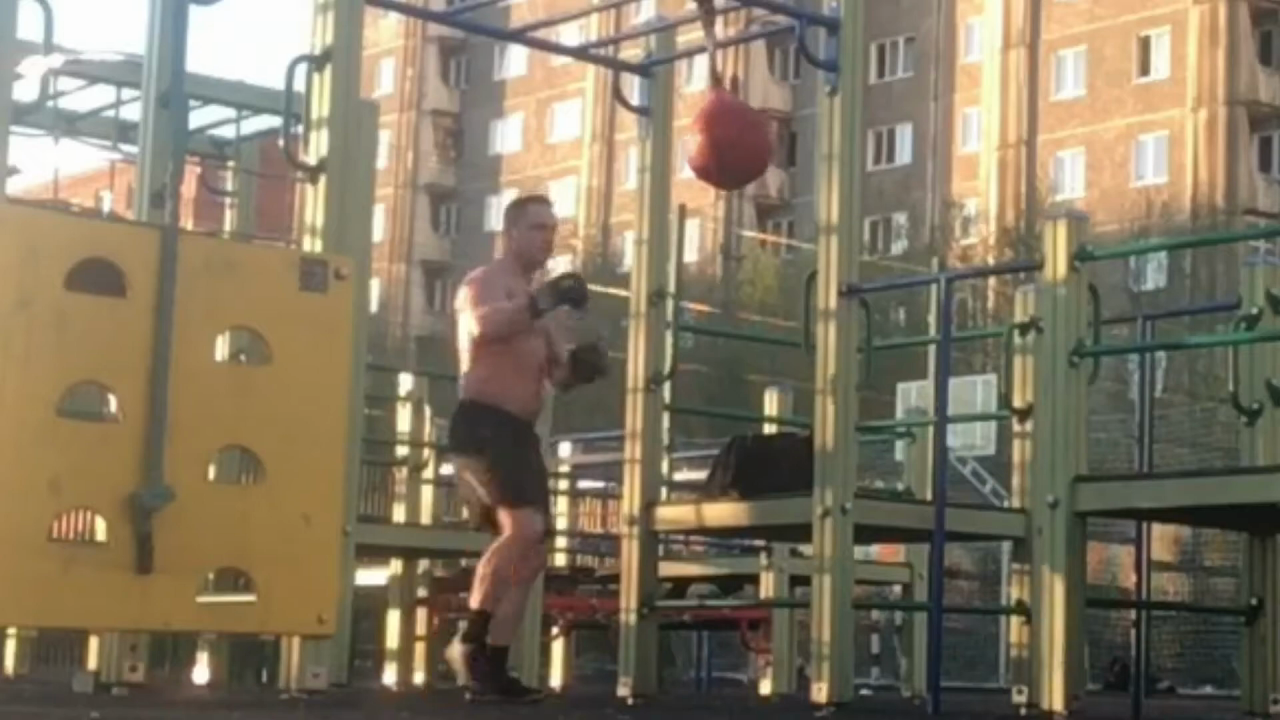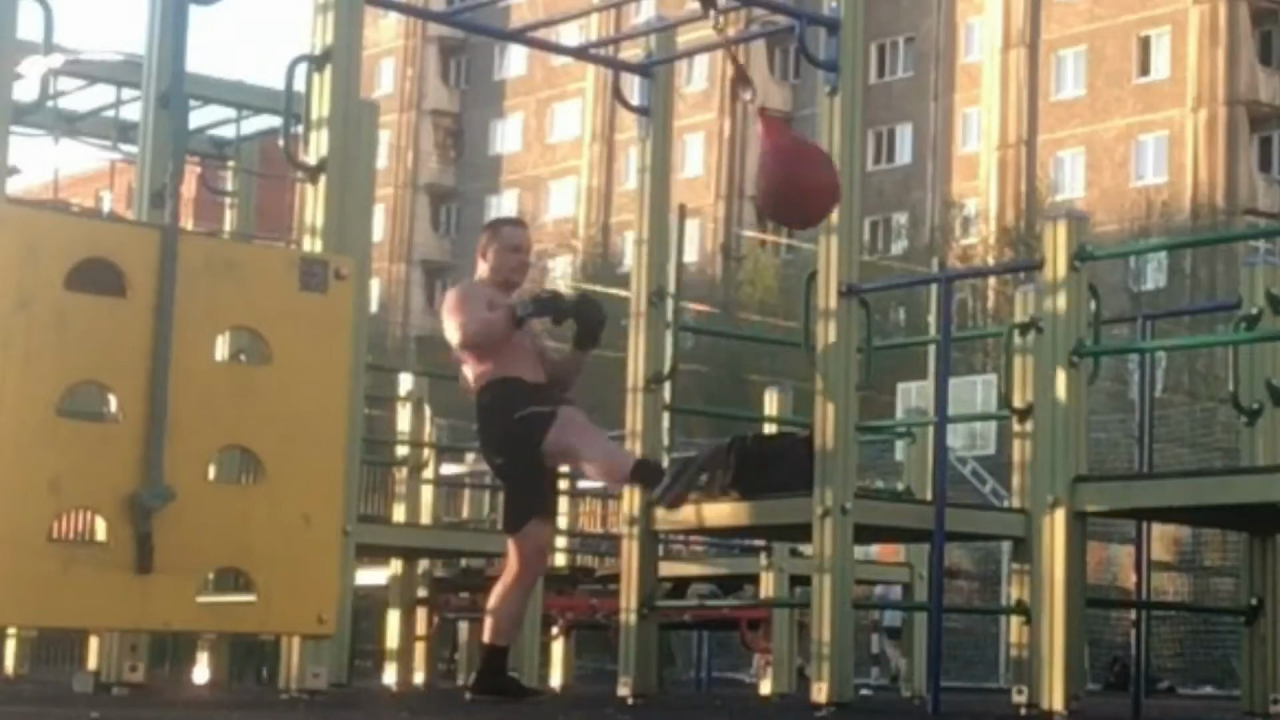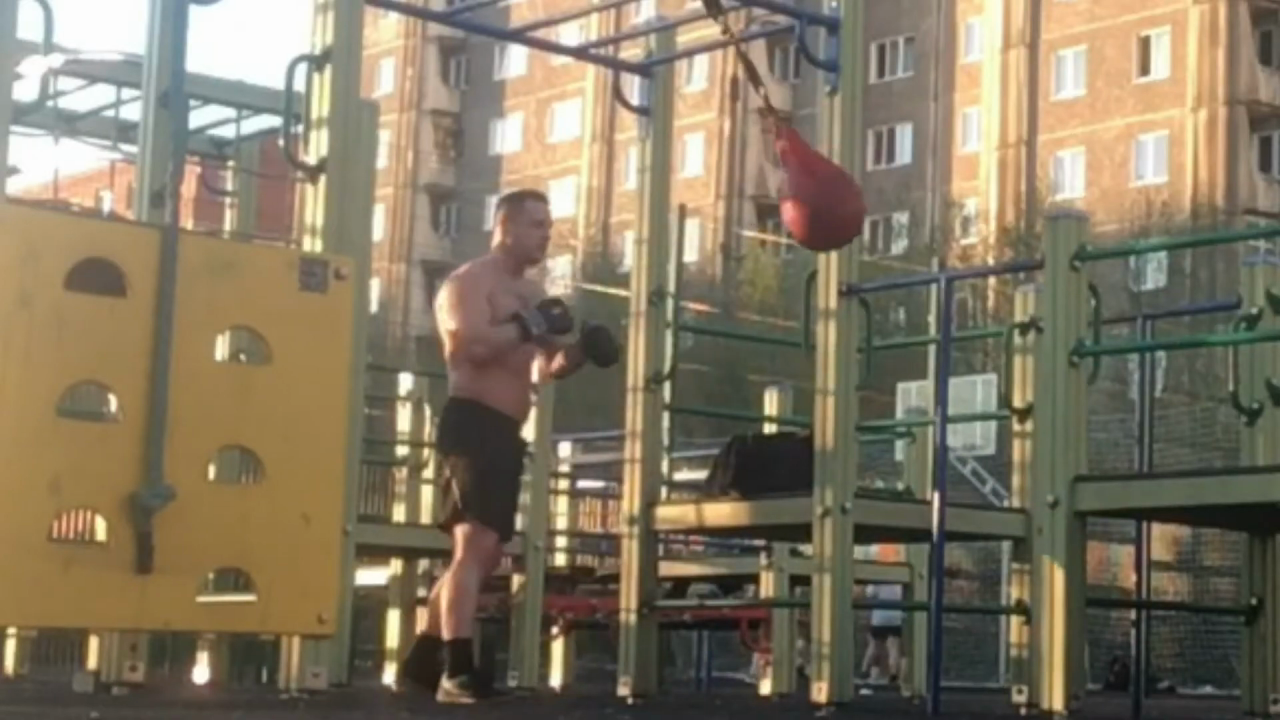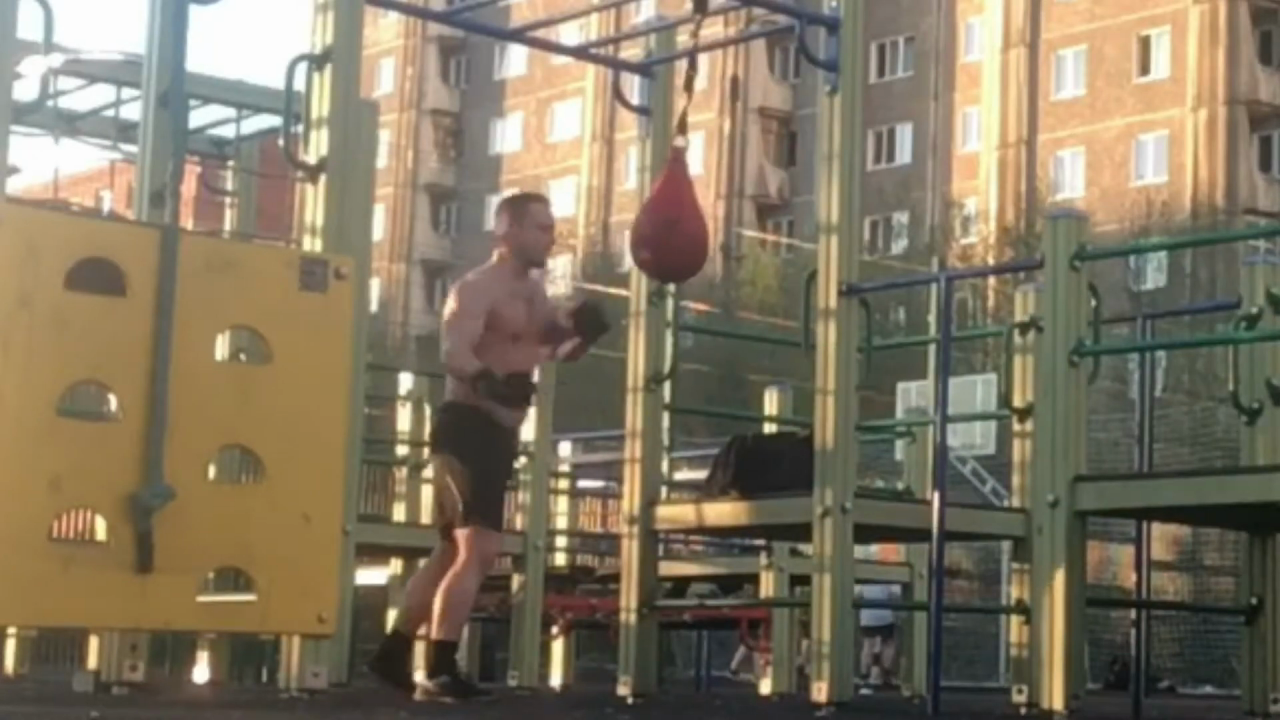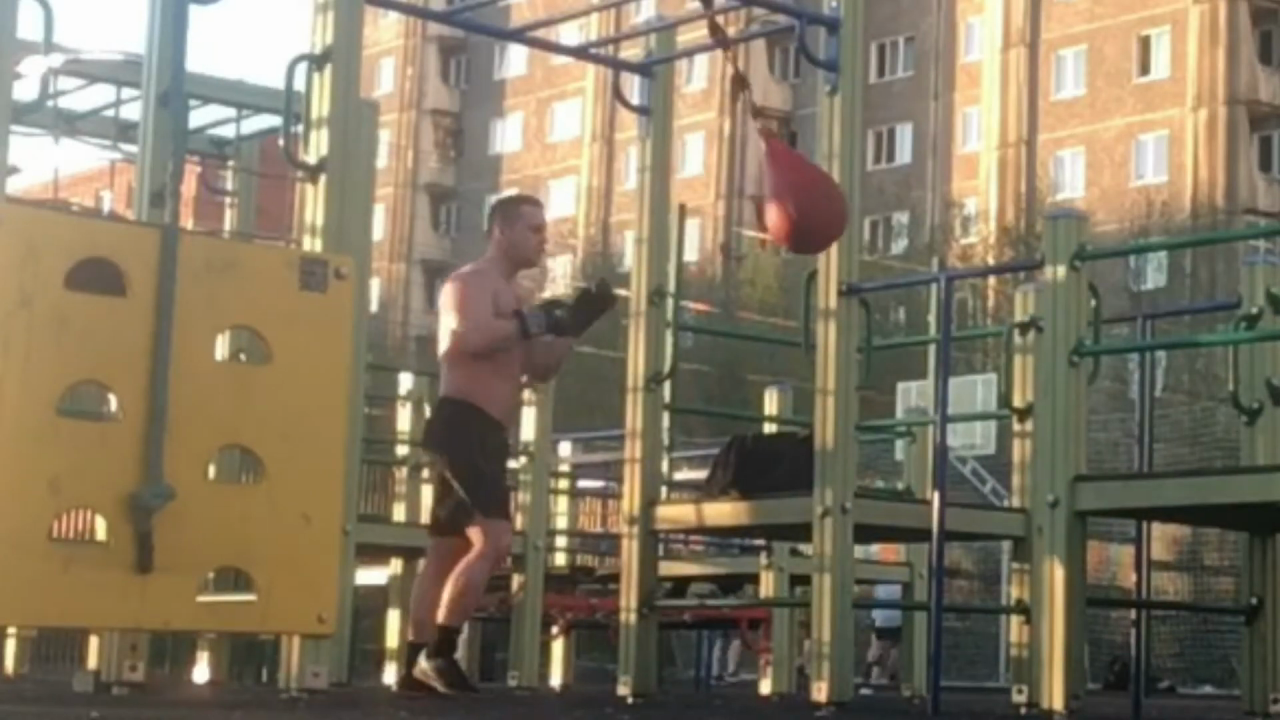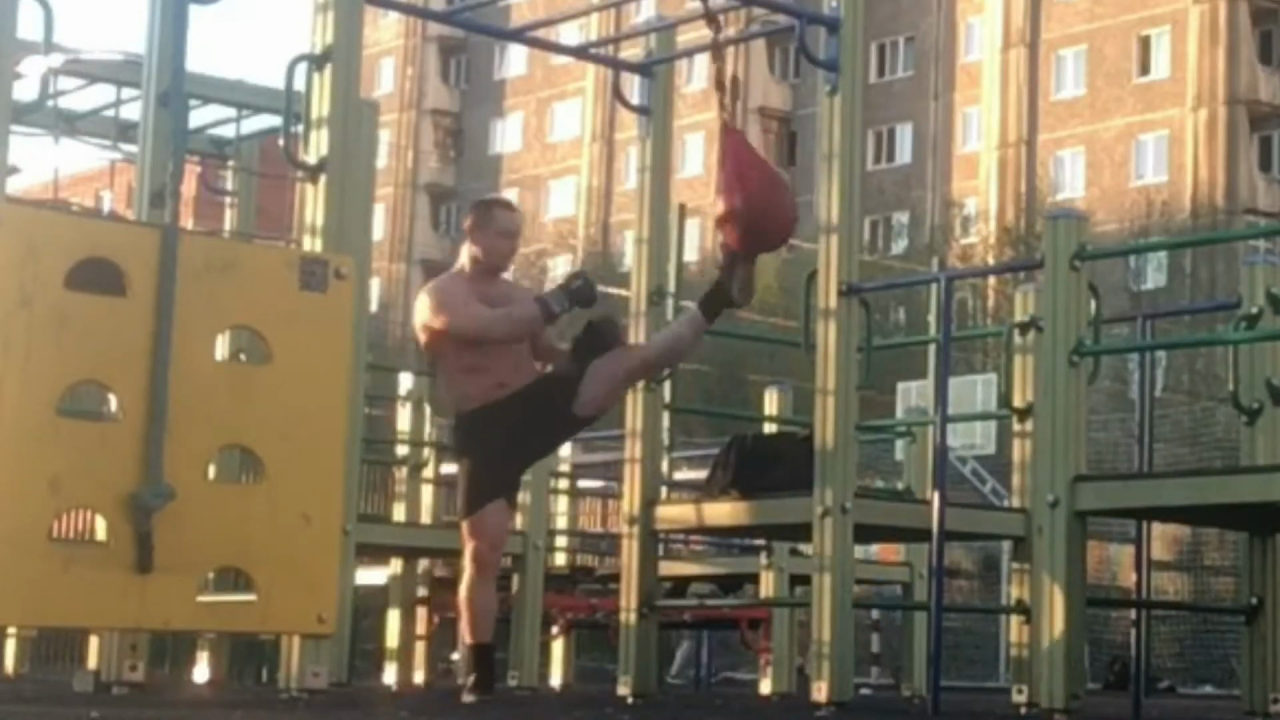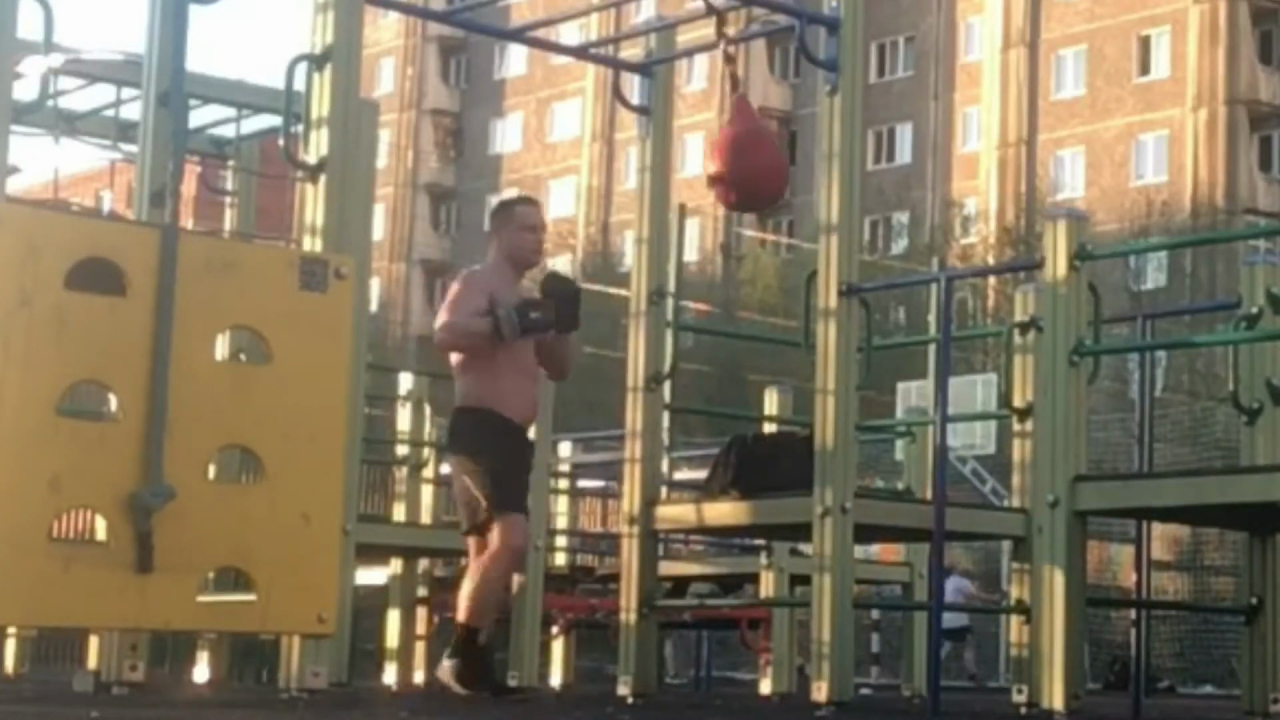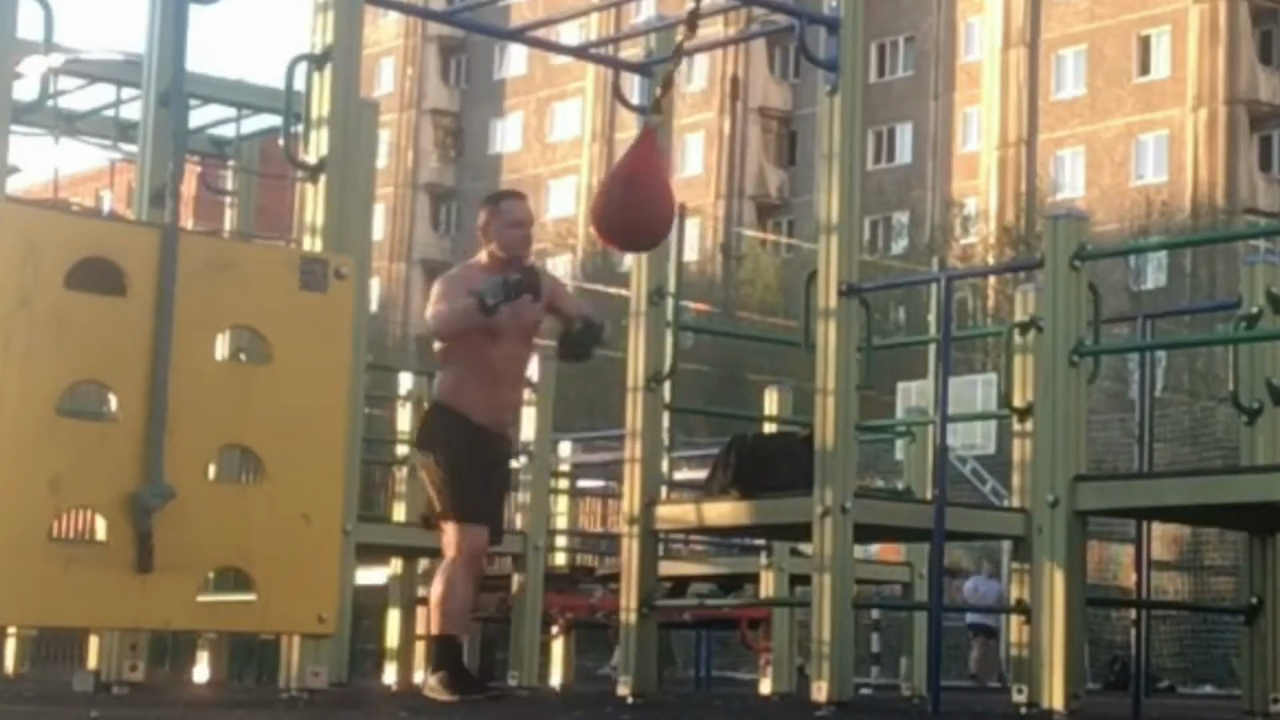
dt=0.5s
person 1, frame 1
left shoulder: (537, 300)
right shoulder: (484, 281)
left elbow: (554, 377)
right elbow: (485, 325)
left wrist: (578, 365)
right wrist: (543, 302)
left hip: (520, 434)
right hip: (482, 427)
left knee: (529, 559)
right knee: (524, 528)
left ankle: (491, 673)
right ankle: (470, 640)
person 1, frame 2
left shoulder: (518, 321)
right shoulder: (463, 295)
left elbow: (559, 379)
right elbow: (467, 338)
left wrist: (584, 340)
right wrist: (531, 310)
left hip: (523, 430)
right hip: (509, 406)
left knee: (528, 558)
right knee: (578, 428)
left ankle: (490, 673)
right ankle: (651, 479)
person 1, frame 3
left shoulder: (526, 294)
right shoulder: (470, 281)
left elbow: (543, 369)
right elbow: (473, 345)
left wrist: (579, 349)
right wrist: (530, 324)
left hip: (505, 434)
right hip: (472, 426)
left knee: (485, 554)
right knee: (473, 547)
left ankle: (423, 658)
right ankle: (457, 672)
person 1, frame 4
left shoulder: (528, 291)
right shoulder: (482, 288)
left elbow: (563, 344)
right elbow: (458, 353)
left wrist: (584, 330)
right wrist: (491, 382)
left hip: (494, 433)
right hip: (473, 429)
left knee: (453, 550)
right knee: (480, 549)
left ankle: (391, 656)
right ankle: (440, 673)
person 1, frame 5
left shoulder: (504, 294)
right shoulder: (472, 281)
left elbow: (540, 369)
right elbow: (467, 341)
left wrist: (575, 318)
right wrist: (533, 322)
left hip: (482, 434)
right hip: (463, 428)
left knee: (447, 552)
right knee: (493, 542)
left ankle: (418, 667)
right ankle: (439, 655)
person 1, frame 6
left shoulder: (516, 294)
right shoulder: (437, 295)
left elbow: (550, 358)
right elbow: (491, 328)
left wrist: (581, 346)
right wrist: (557, 302)
left hip: (536, 403)
right hip: (483, 427)
left knee: (611, 363)
right knee: (483, 548)
right ankle: (479, 672)
person 1, frame 7
left shoulder: (525, 297)
right shoulder: (477, 283)
left elbow: (559, 370)
right elbow: (446, 334)
left wrist: (563, 321)
right wrist: (508, 323)
left hip: (511, 439)
right hip: (480, 433)
left knee: (492, 554)
right knee: (510, 541)
left ankle: (472, 660)
right ankle: (459, 653)
person 1, frame 8
left shoulder: (537, 283)
right shoulder: (459, 283)
left elbow: (581, 320)
right elbow: (439, 330)
left wrist: (586, 328)
right wrist: (494, 295)
left hip: (494, 441)
right hip: (449, 430)
left knee: (477, 554)
right knee: (466, 550)
left ankle: (452, 665)
right ankle: (438, 667)
